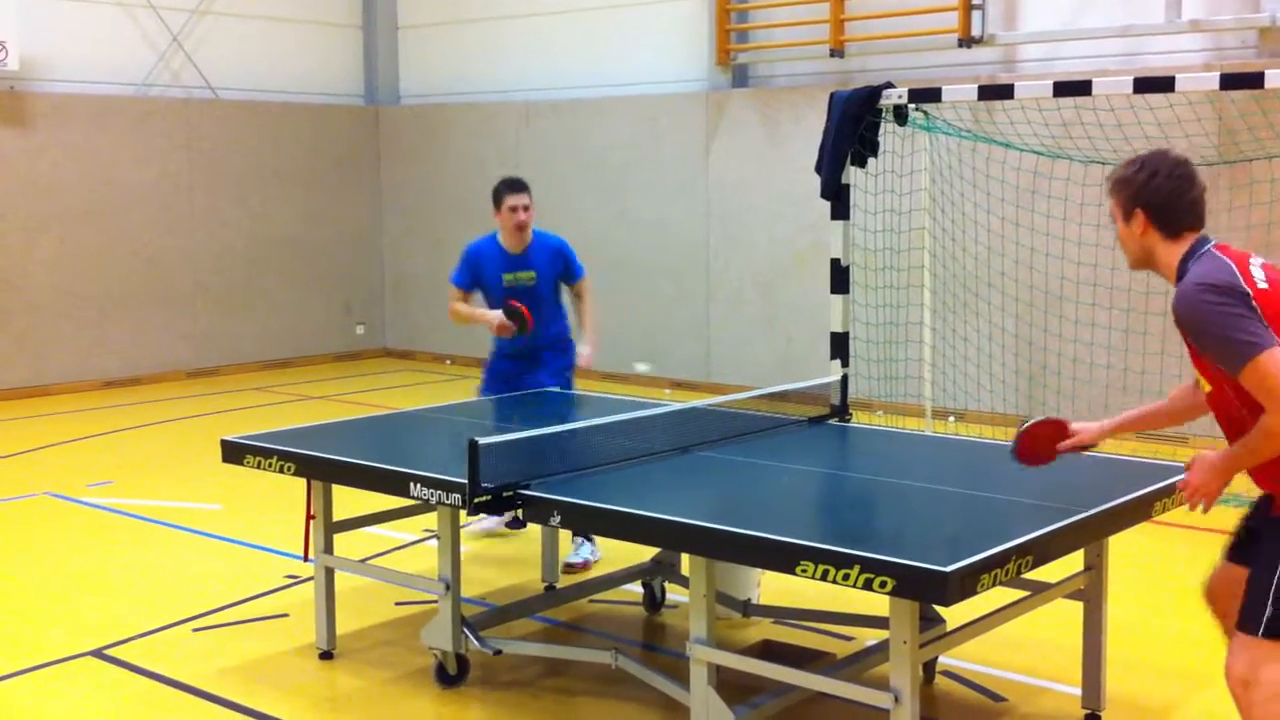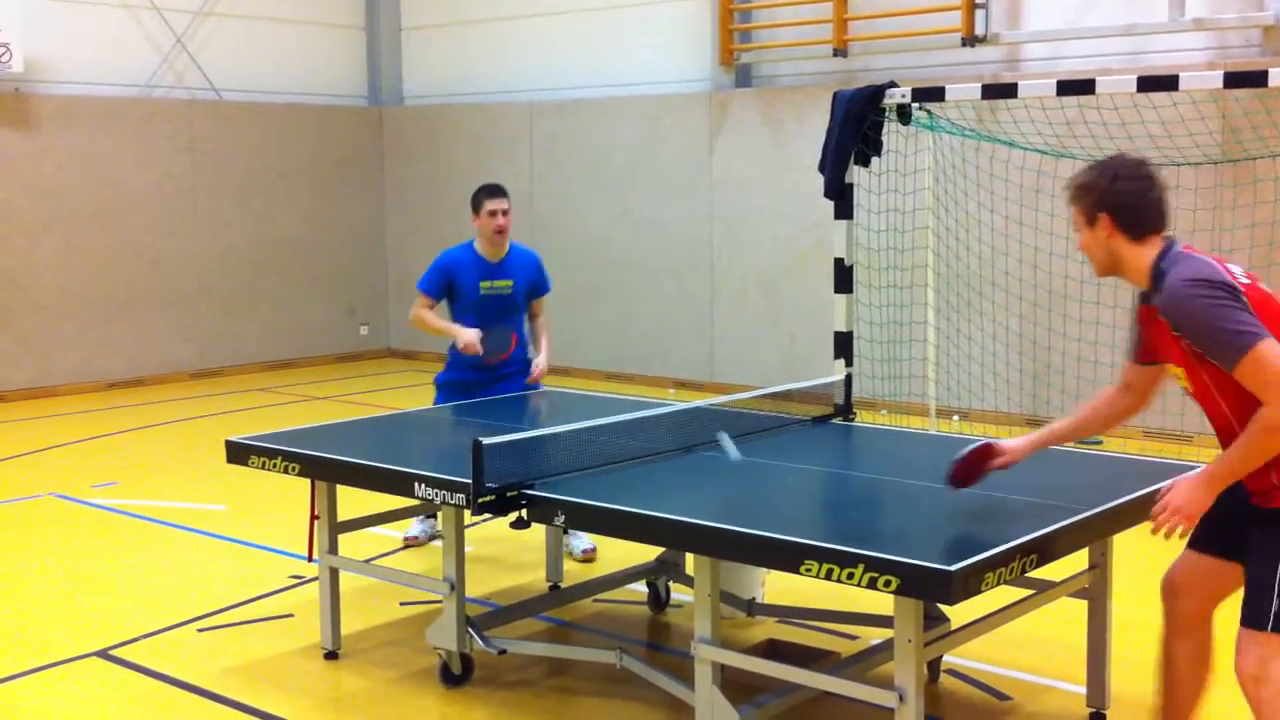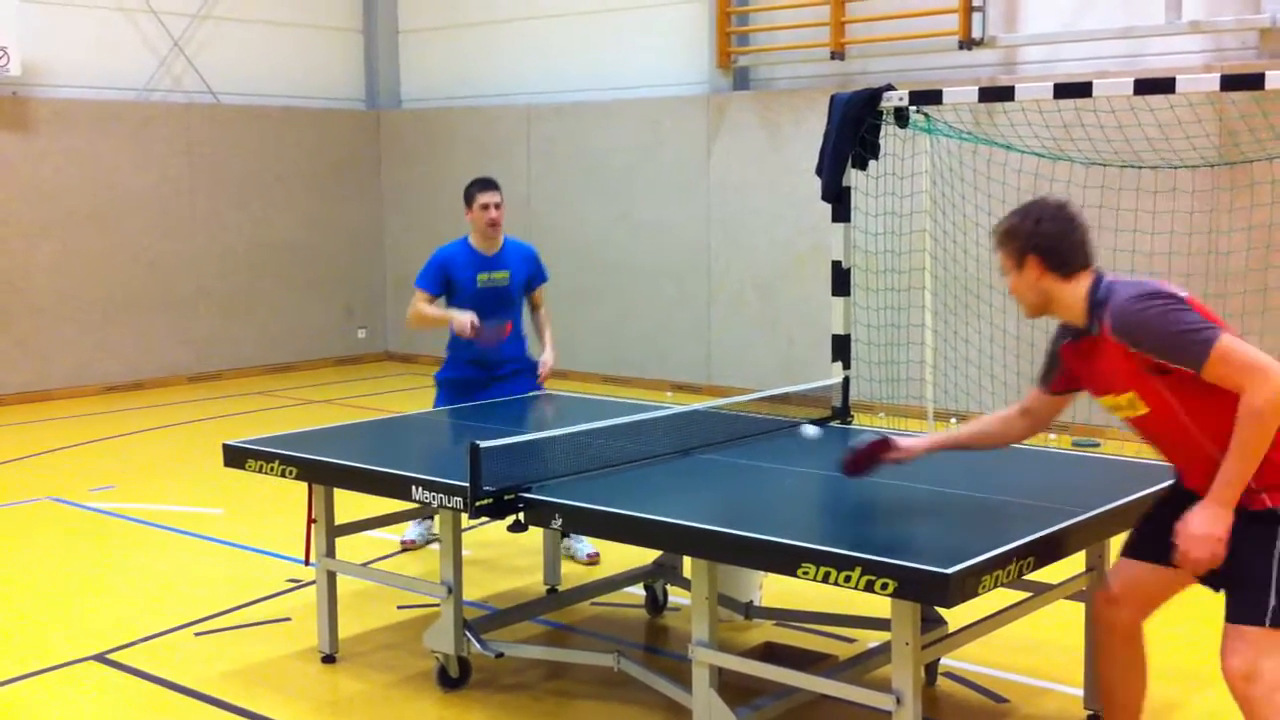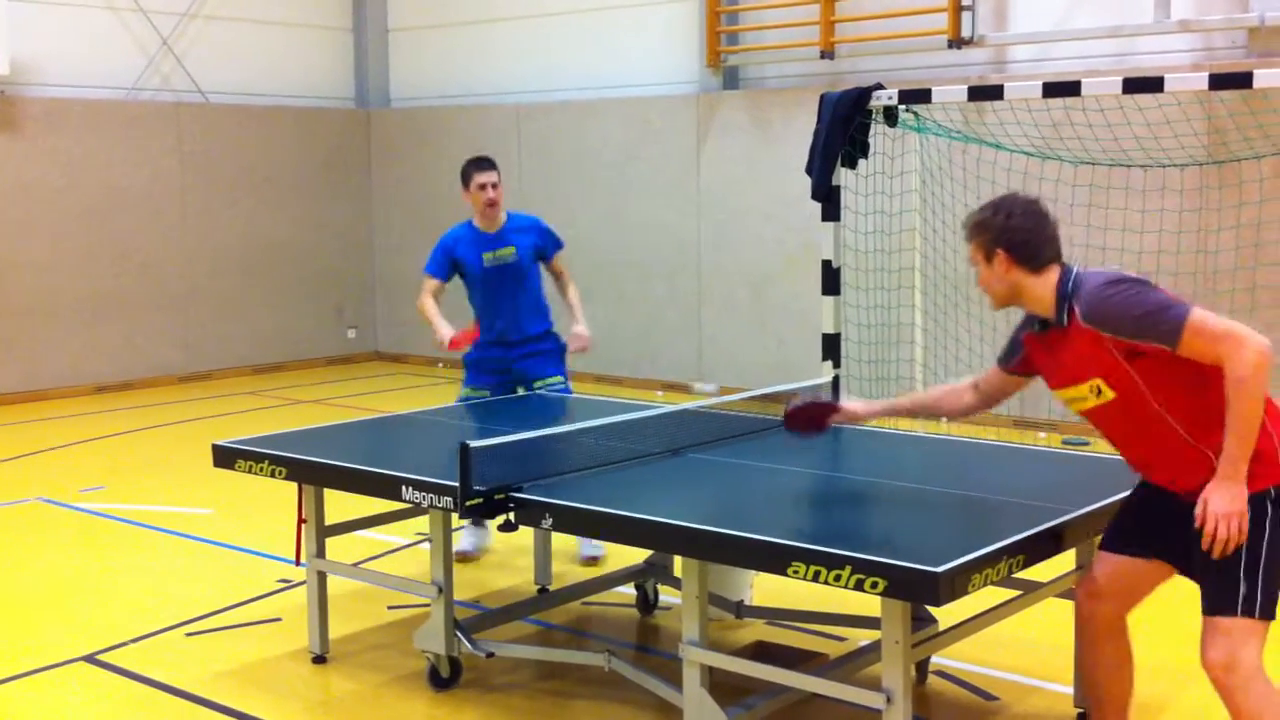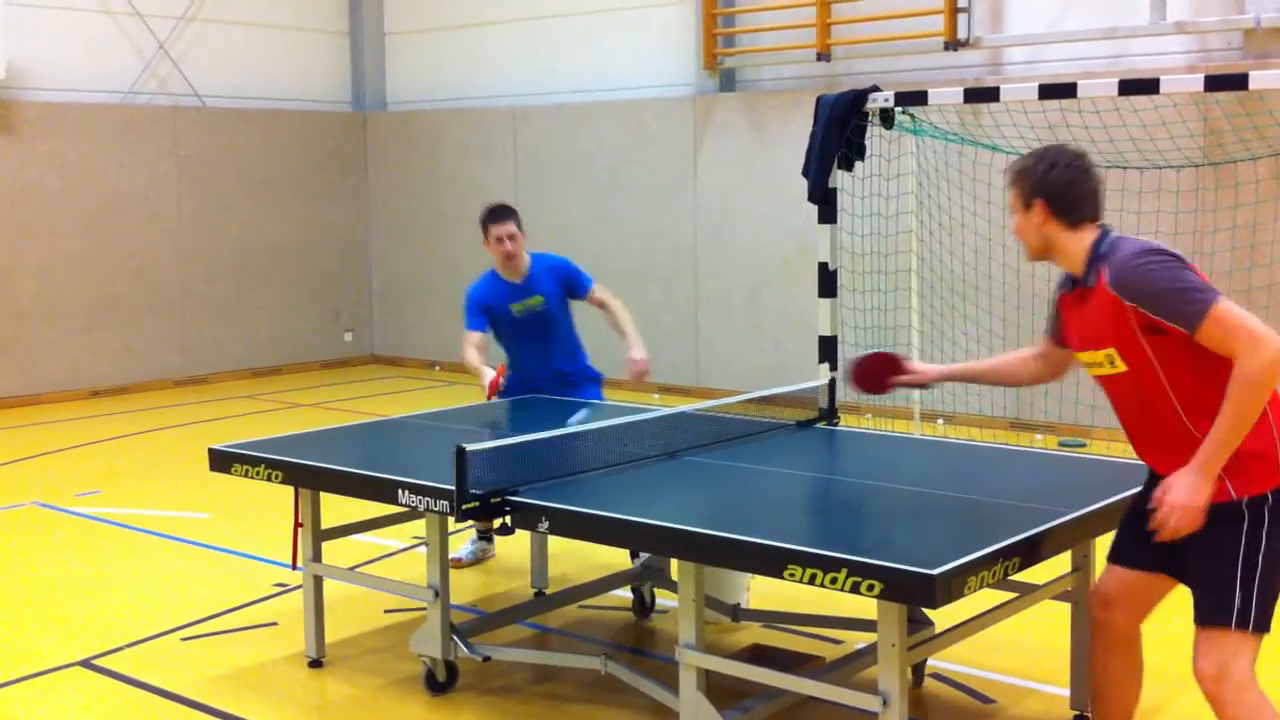
dt=0.2s
person 1, frame 1
left shoulder: (1203, 295)
right shoulder: (1222, 272)
right elbow: (1207, 392)
left wrist: (1221, 466)
right wrist: (1104, 428)
right knee: (1226, 594)
person 1, frame 2
left shoulder: (1189, 294)
right shoulder: (1156, 301)
right elbow: (1128, 397)
left wrist: (1206, 482)
right wrist: (1032, 441)
right knee: (1183, 592)
person 1, frame 3
left shoulder: (1136, 313)
right shoulder: (1072, 342)
right elbow: (1026, 416)
left wrist: (1218, 505)
right wrist: (929, 443)
right hip: (1208, 486)
right knee: (1114, 607)
person 1, frame 4
left shoulder: (1107, 301)
right shoulder: (1036, 334)
right elbow: (977, 392)
left wrist: (1227, 481)
right wrist: (875, 408)
right hip: (1171, 483)
left knee: (1229, 662)
right knee: (1097, 600)
person 1, frame 5
left shoulder: (1136, 269)
right shoulder: (1074, 291)
right elbow: (1044, 361)
left wrist: (1201, 471)
right wrist: (941, 372)
right hip: (1178, 479)
left knee: (1222, 670)
right knee: (1110, 604)
person 2, frame 1
left shoulder: (556, 249)
right shoulder: (477, 254)
left elbow: (581, 294)
right elbow: (455, 306)
left wrist: (587, 342)
right wrist: (486, 317)
left hip: (553, 361)
right hip: (507, 362)
left ankle: (584, 538)
right ankle: (510, 511)
person 2, frame 2
left shoulder: (529, 262)
right shoulder: (450, 262)
left elbow: (537, 315)
right elbow: (417, 314)
left wrist: (543, 353)
right wrist: (457, 332)
left hip: (513, 374)
right hip: (462, 377)
left ankle: (571, 529)
right ankle: (431, 518)
person 2, frame 3
left shoulder: (524, 256)
right shoulder: (446, 259)
left elbow: (538, 308)
right elbow: (414, 313)
left wrist: (547, 349)
right wrist: (451, 316)
left hip: (516, 373)
right hip: (462, 376)
left ankle: (569, 532)
right ankle: (426, 519)
person 2, frame 4
left shoulder: (531, 229)
right shoulder: (451, 242)
left elbow: (563, 275)
right elbow: (426, 295)
left wrist: (578, 320)
right wrist: (441, 326)
left hip: (539, 349)
right hip: (488, 354)
right ankle: (476, 525)
person 2, frame 5
left shoulder: (556, 269)
right shoulder: (481, 295)
left elbow: (607, 303)
right elbow: (471, 349)
left wrist: (634, 344)
right wrist: (484, 373)
left hip: (575, 383)
right hip: (522, 388)
right ankle: (482, 539)
